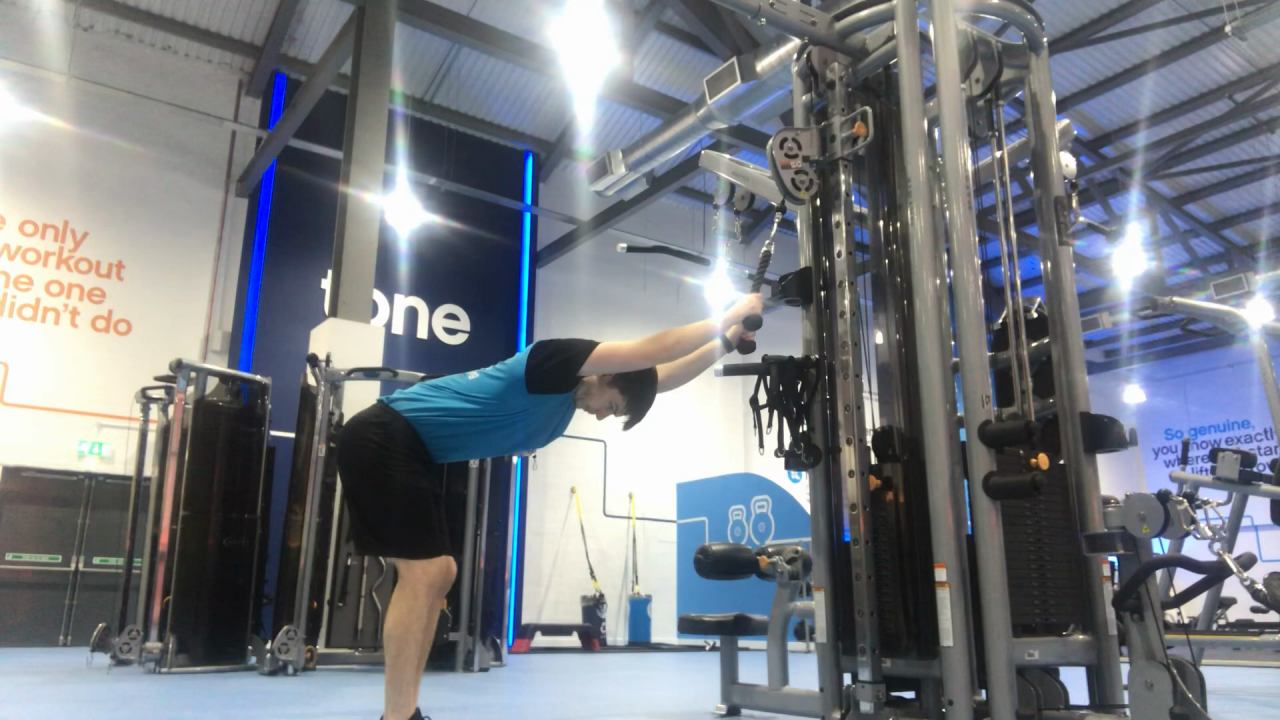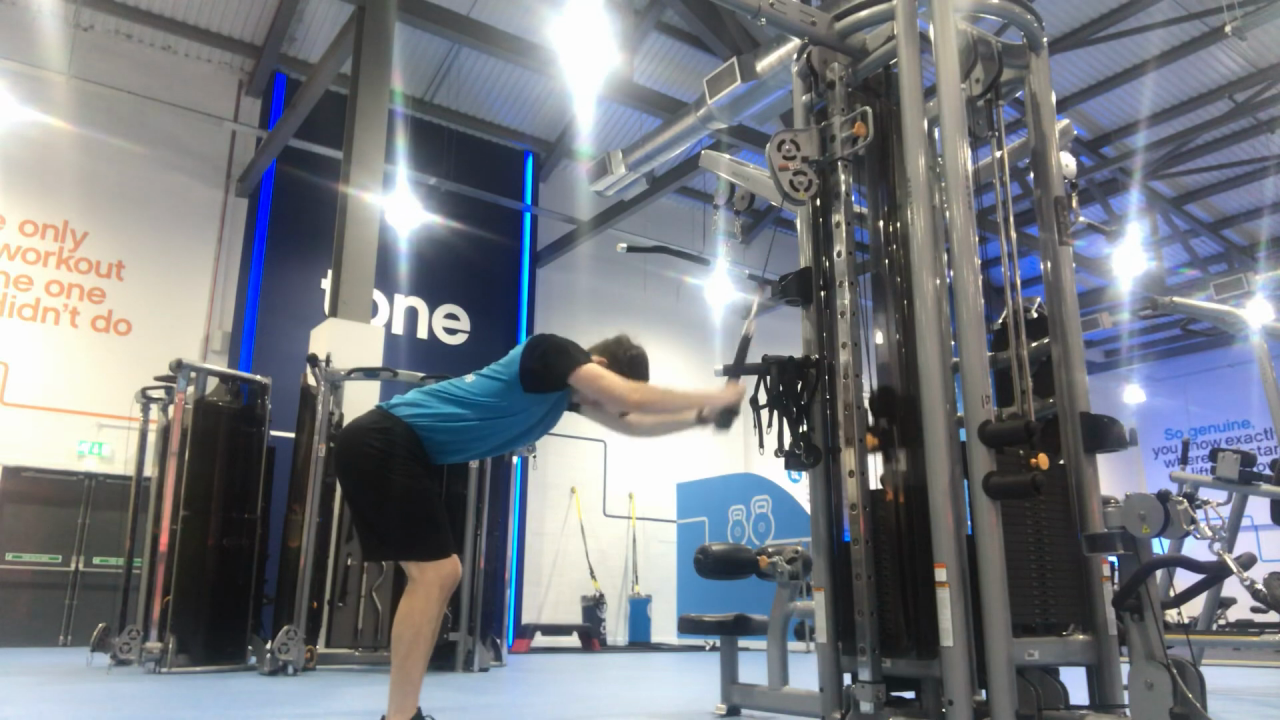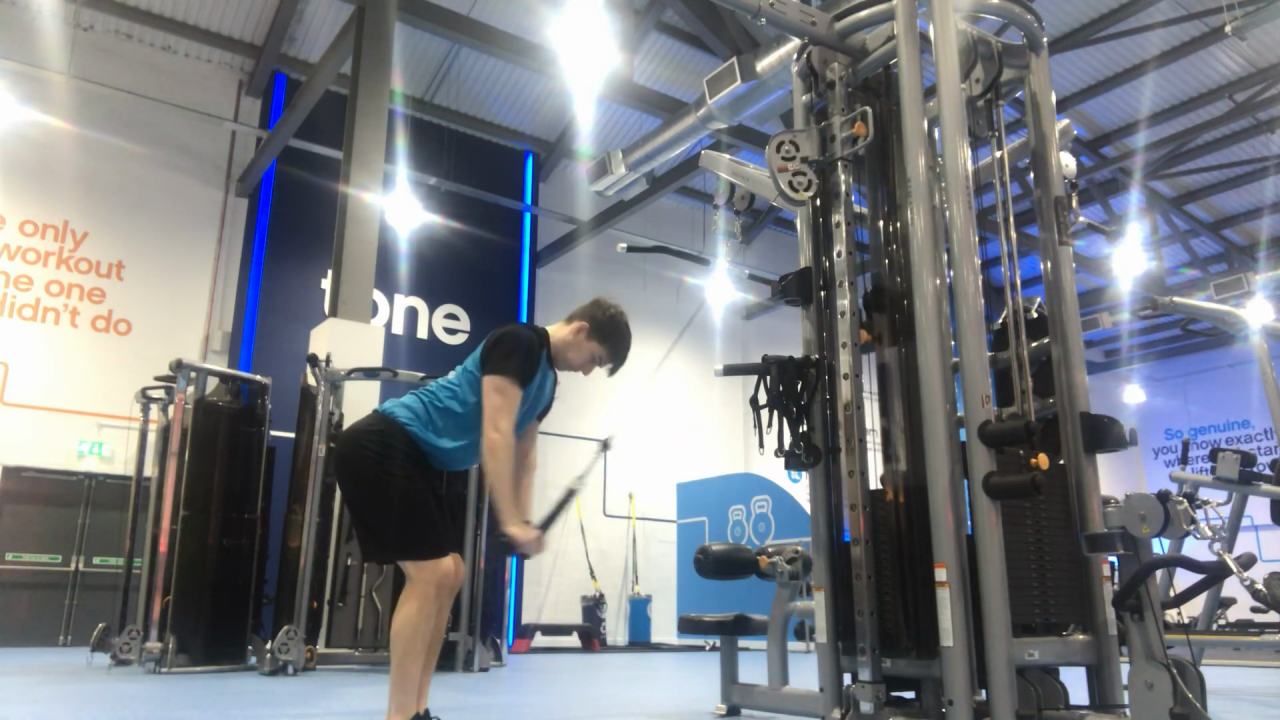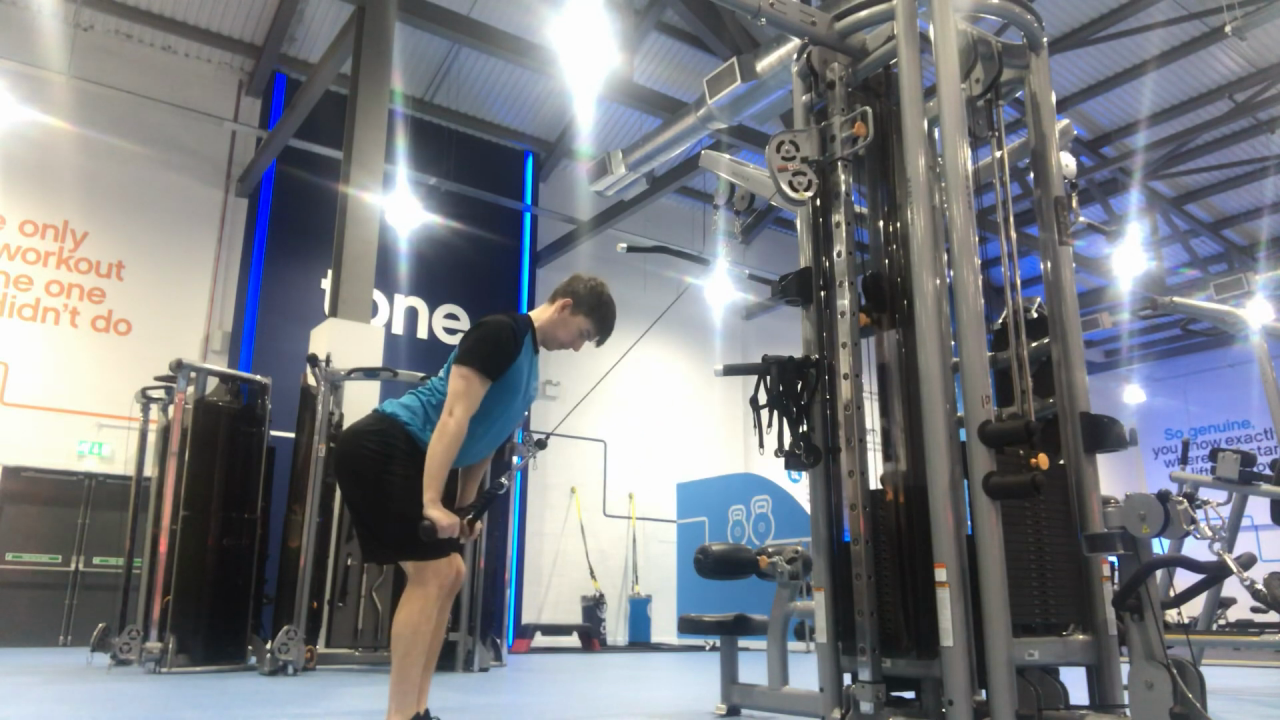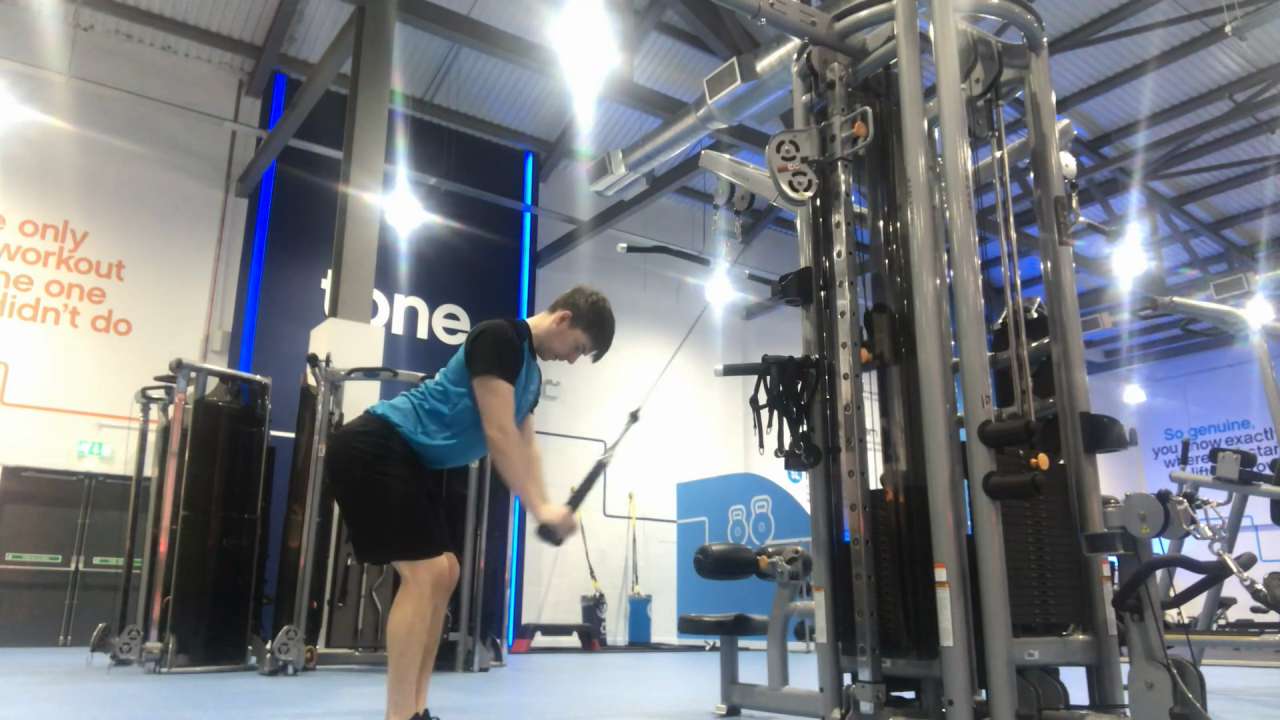
dt=0.5s
person 1, frame 1
left shoulder: (568, 391)
right shoulder: (559, 359)
left elbow: (660, 378)
right elbow: (653, 351)
left wrist: (726, 340)
right wrist: (727, 317)
left hip: (410, 448)
right hip: (383, 438)
left knee: (437, 572)
right knee: (422, 573)
person 1, frame 2
left shoulder: (566, 385)
right shoulder: (552, 353)
left elbow: (633, 422)
right elbow: (631, 396)
left wrist: (699, 414)
right wrist: (710, 399)
left hip: (406, 451)
right hip: (383, 444)
left knee: (443, 573)
right knee: (432, 574)
person 1, frame 3
left shoulder: (546, 380)
right shoulder: (519, 343)
left elbow: (522, 451)
right elbow: (495, 433)
left wrist: (523, 520)
right wrist: (513, 522)
left hip: (417, 459)
right hip: (381, 447)
left knee: (447, 574)
right knee: (431, 573)
person 1, frame 4
left shoulder: (528, 358)
right shoulder: (500, 333)
left elbow: (484, 435)
right elbow: (454, 417)
left wrist: (466, 508)
right wrist: (433, 503)
left hip: (409, 456)
right hip: (381, 448)
left knee: (449, 575)
right knee: (432, 574)
person 1, frame 5
left shoulder: (531, 372)
right shoulder: (499, 337)
left elbow: (524, 444)
right elbow: (499, 433)
left wrist: (549, 507)
right wrist: (539, 507)
left hip: (411, 460)
right hip: (373, 448)
left knee: (442, 573)
right knee: (425, 573)
